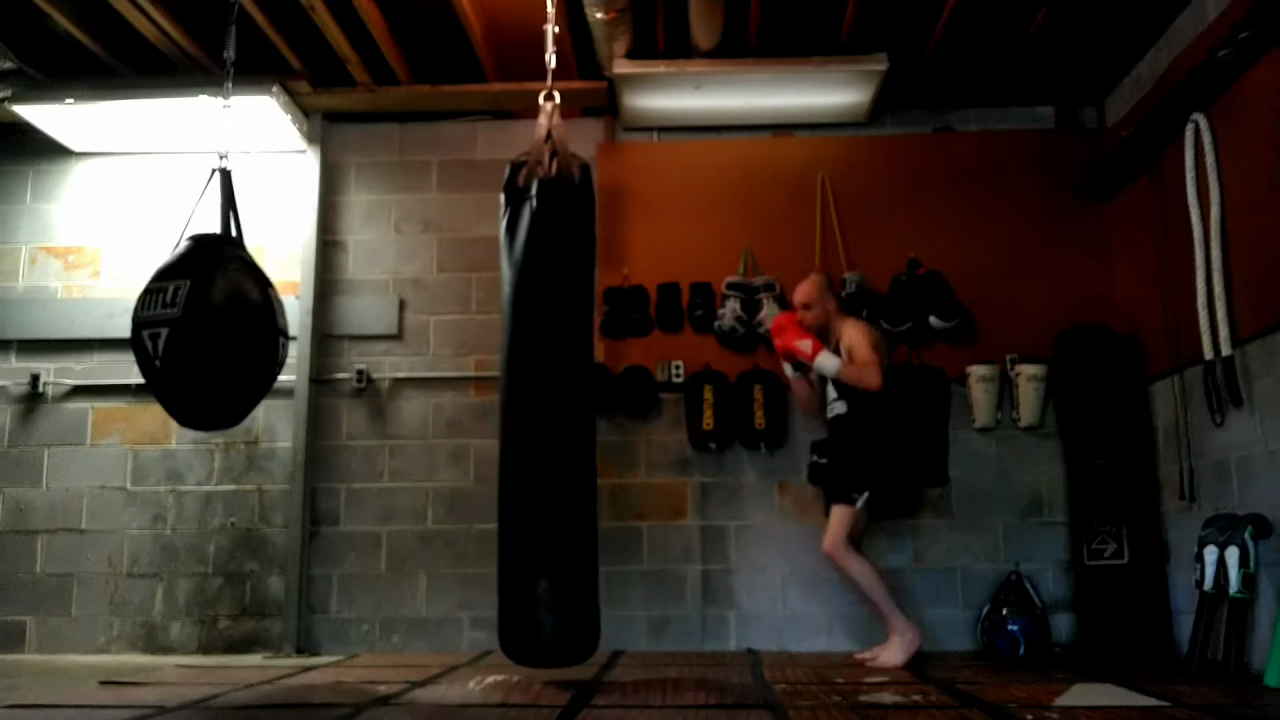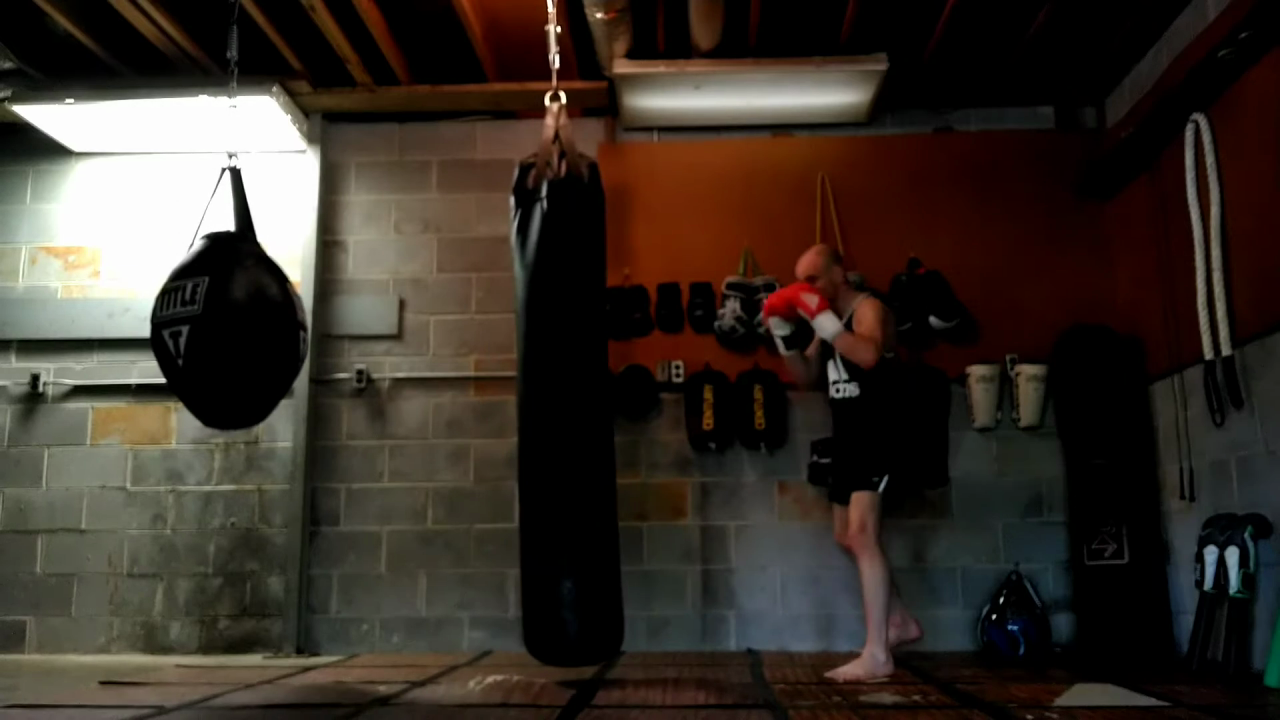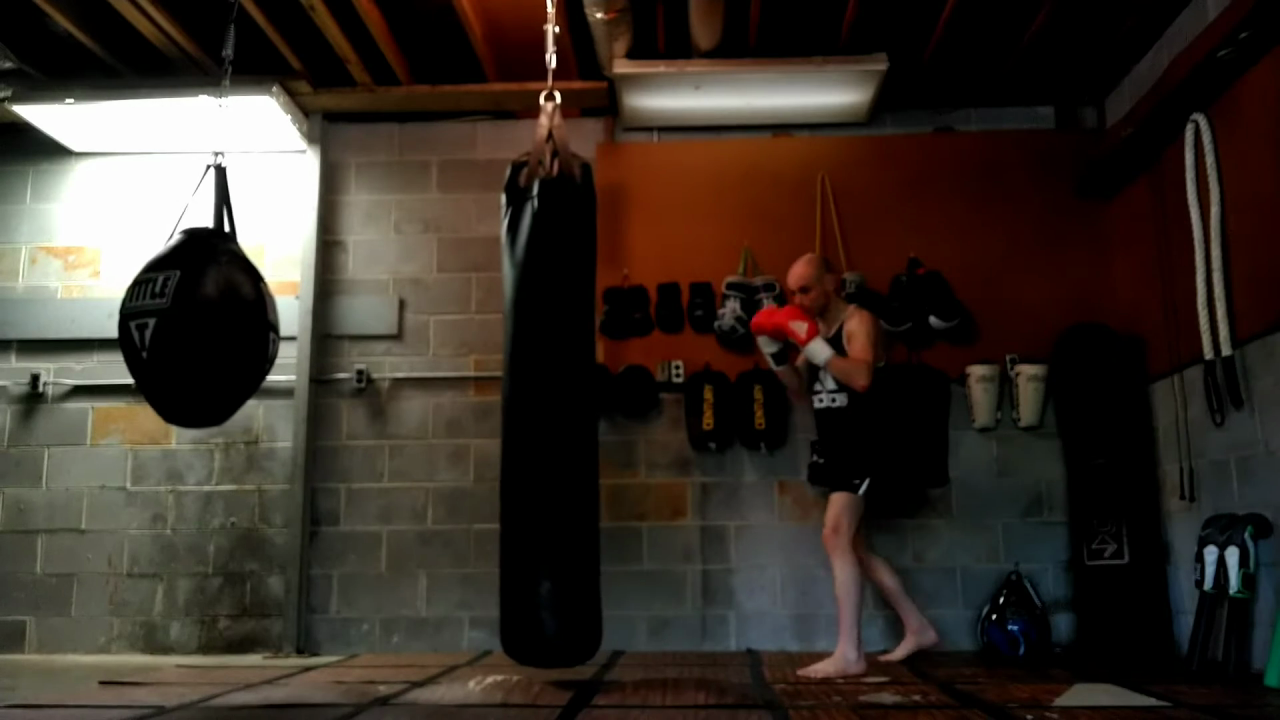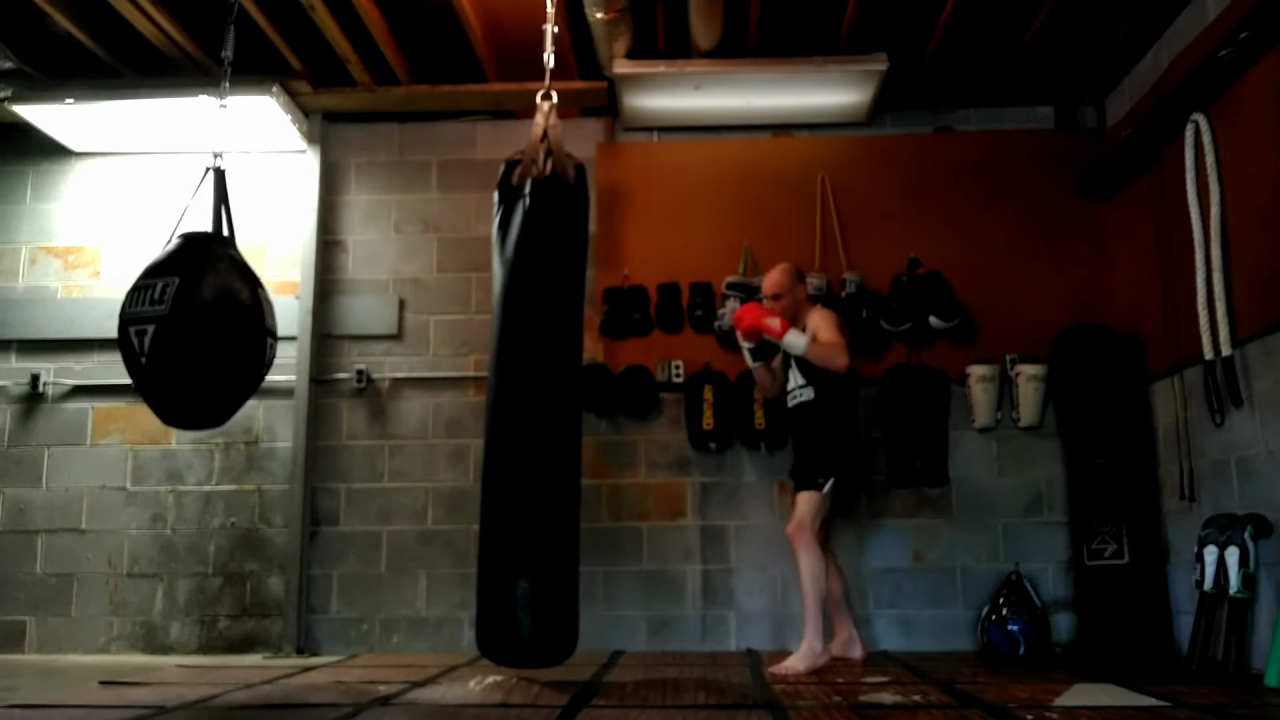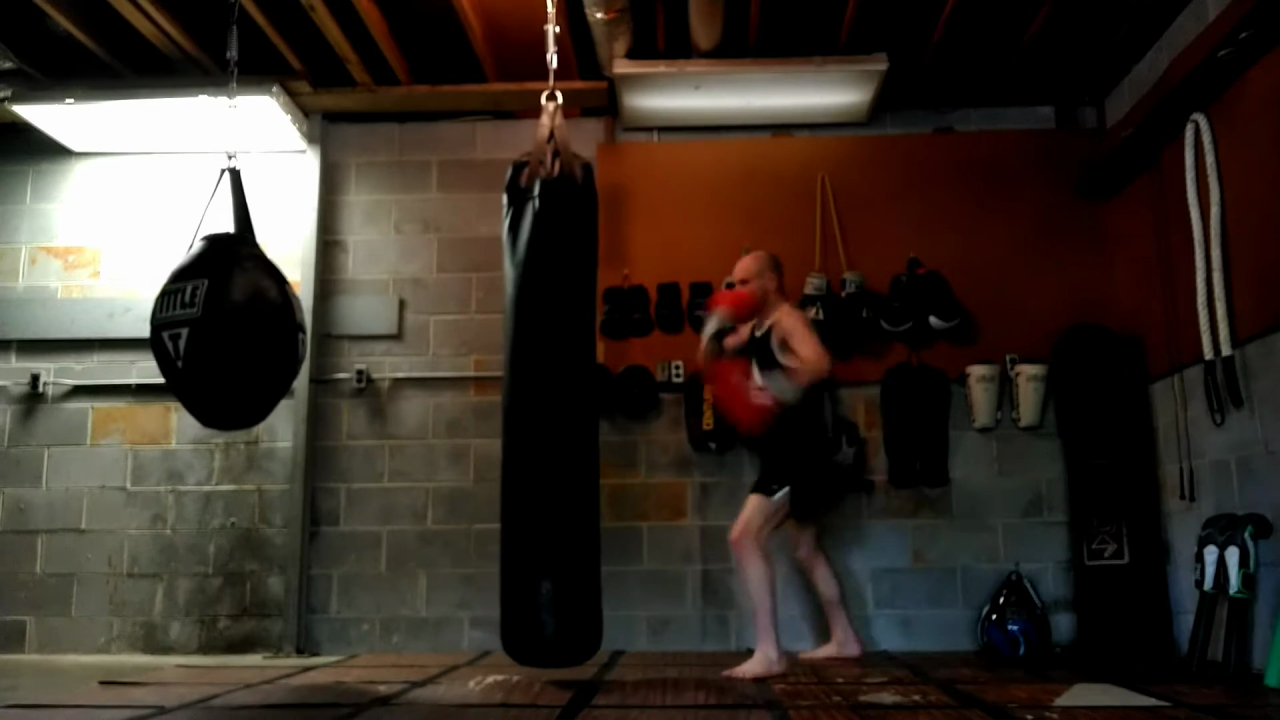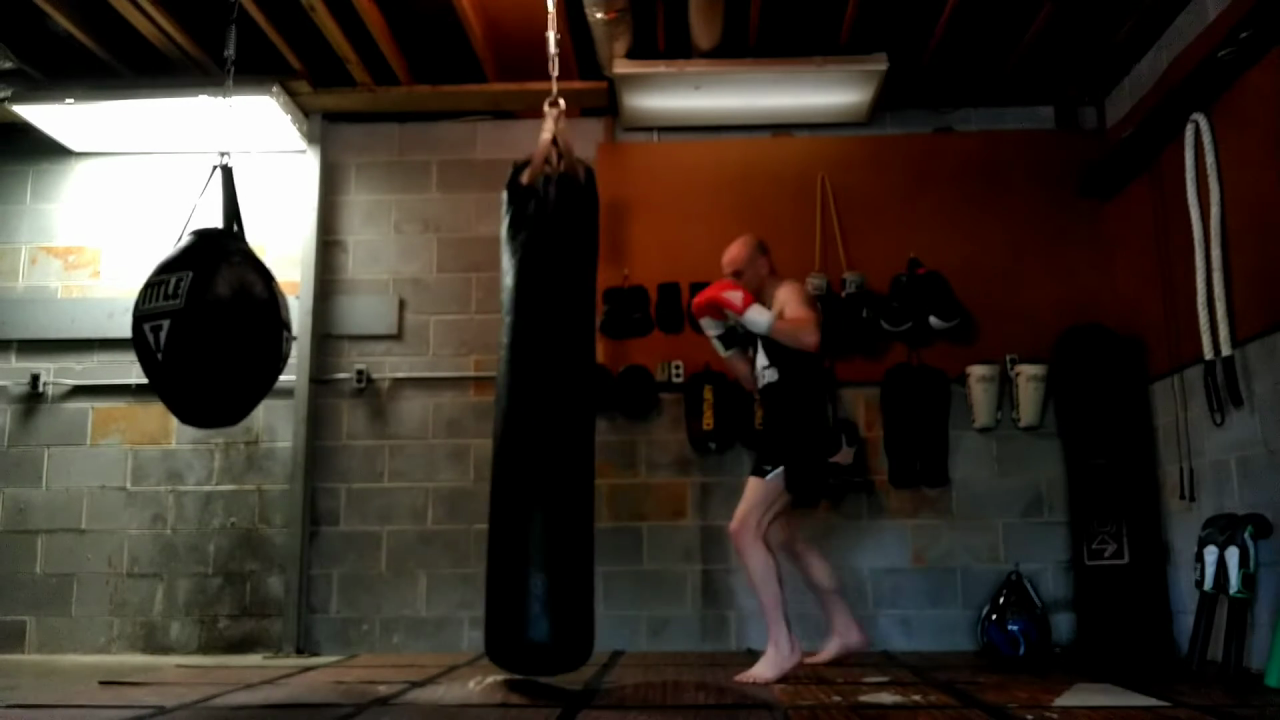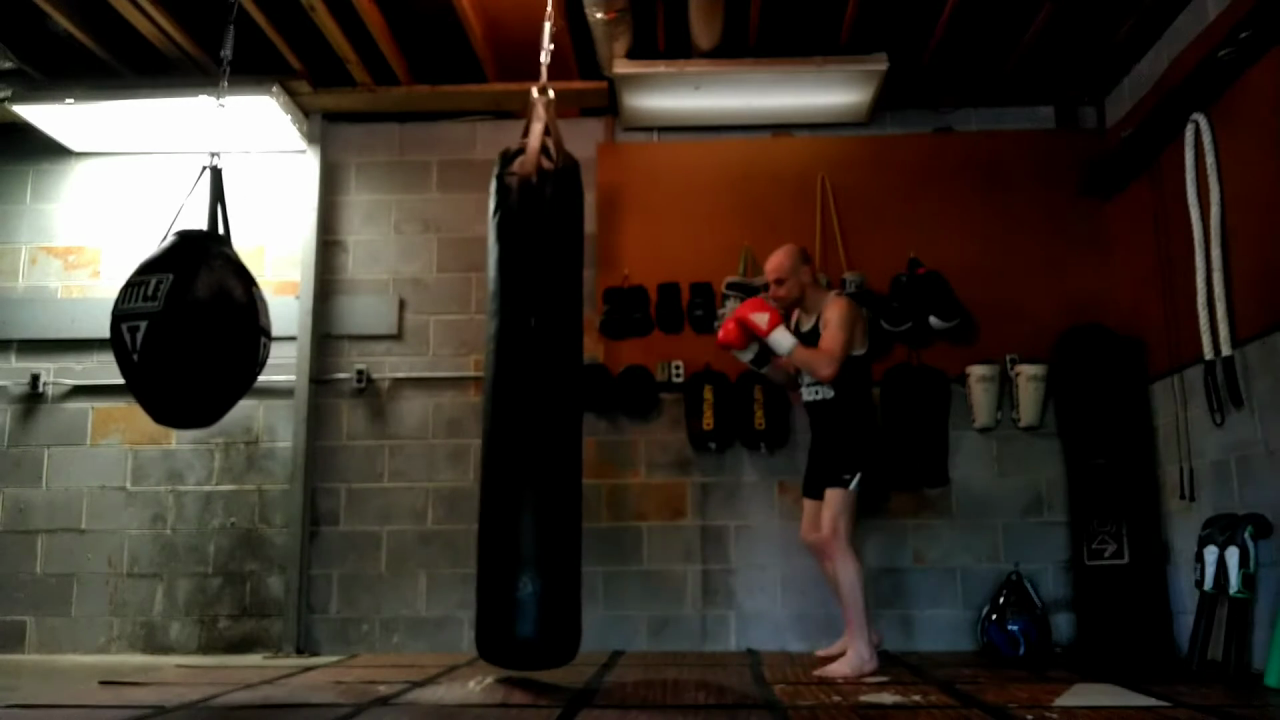
dt=0.7s
person 1, frame 1
left shoulder: (857, 332)
right shoulder: (829, 343)
left elbow: (873, 379)
right elbow: (811, 404)
left wrist: (816, 355)
right wrist: (792, 359)
left hip: (868, 455)
right hip: (851, 458)
left knee: (834, 546)
right knee: (844, 549)
left ankle: (901, 629)
right ankle: (900, 633)
person 1, frame 2
left shoulder: (867, 308)
right shoulder: (829, 319)
left elbow: (869, 356)
right elbow: (804, 375)
left wrist: (818, 317)
right wrist: (782, 328)
left hip: (874, 438)
right hip: (850, 441)
left knee: (860, 535)
right knee: (848, 538)
left ankle: (876, 655)
right ankle: (899, 620)
person 1, frame 3
left shoulder: (858, 321)
right shoulder: (816, 327)
left elbow: (862, 379)
right elbow: (800, 385)
left wrist: (809, 341)
right wrist: (772, 345)
left hip: (862, 447)
right hip: (838, 450)
left knee: (835, 536)
right knee: (856, 548)
left ankle: (848, 652)
right ankle: (917, 627)
person 1, frame 4
left shoulder: (821, 319)
right shoulder: (794, 333)
left elbow: (840, 360)
right elbow: (771, 387)
left wrist: (782, 334)
right wrist: (753, 345)
left hip: (829, 446)
right hip: (809, 450)
left knee: (801, 530)
right knee: (814, 544)
left ankle: (813, 643)
right ankle: (847, 638)
person 1, frame 5
left shoulder: (788, 320)
right shoulder: (755, 326)
left elbow: (820, 364)
left hip: (795, 453)
right hip: (784, 452)
left knee: (743, 538)
right knee: (806, 551)
left ankle: (768, 651)
right ankle: (844, 638)
person 1, frame 6
left shoulder: (789, 293)
right shoulder: (767, 309)
left elbow: (809, 337)
right elbow: (753, 380)
left wrist: (746, 311)
right wrist: (719, 332)
left hip: (796, 433)
right hip: (792, 434)
left knee: (745, 530)
right knee: (788, 539)
left ankle: (781, 646)
right ankle: (845, 629)
person 1, frame 7
left shoulder: (839, 310)
right shoulder: (796, 317)
left elbow: (826, 368)
right elbow: (789, 374)
left wrist: (773, 333)
right wrist: (750, 351)
left hip: (851, 437)
right hip: (825, 439)
left knee: (832, 536)
right knee: (814, 537)
left ankle: (862, 651)
right ankle: (857, 633)
